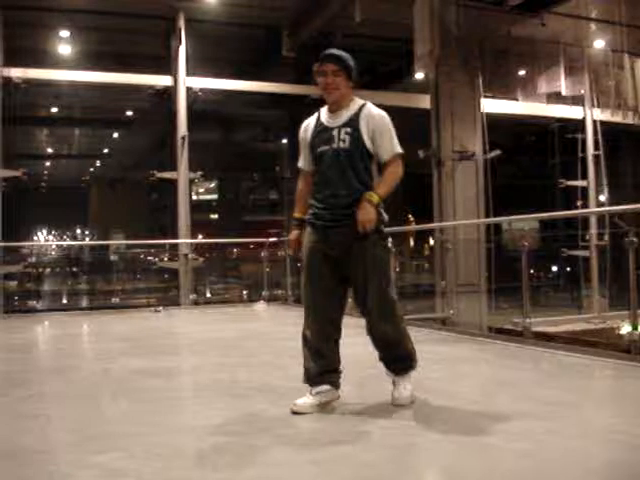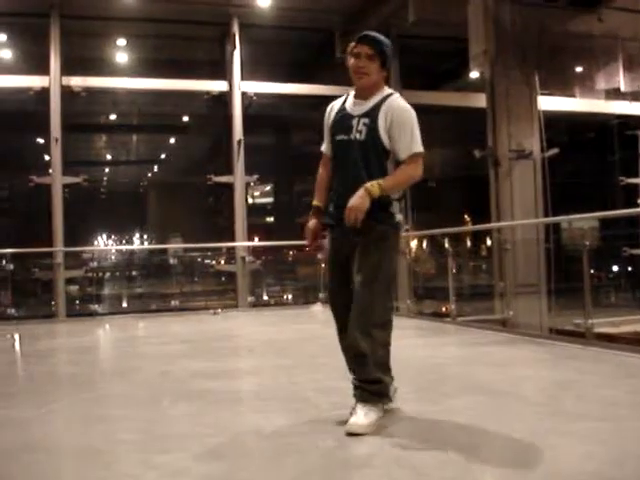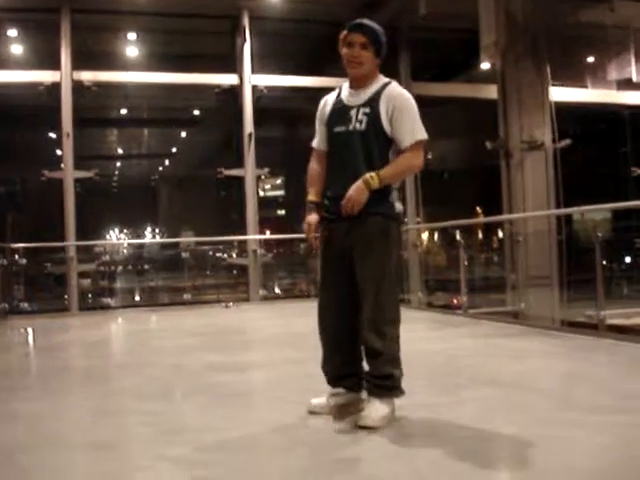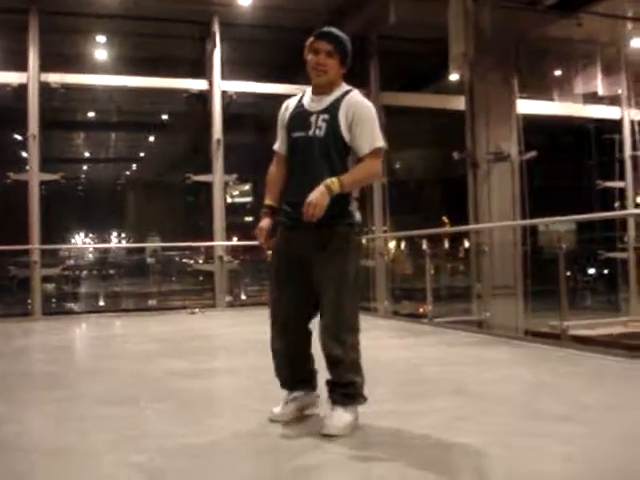
dt=0.7s
person 1, frame 1
left shoulder: (372, 117)
right shoulder: (309, 126)
left elbow: (394, 166)
left wrist: (371, 200)
right wrist: (298, 222)
left hip: (362, 226)
right hip: (320, 228)
left knee: (377, 303)
right knee: (318, 310)
left ankle: (401, 370)
right ankle: (323, 383)
person 1, frame 2
left shoulder: (396, 109)
right shoulder: (335, 110)
left elbow: (413, 167)
left wrist: (370, 191)
right wrist: (316, 212)
left hip: (378, 224)
right hip: (340, 224)
left knee: (369, 312)
right knee: (342, 309)
left ankle: (372, 397)
right ankle: (377, 385)
person 1, frame 3
left shoulder: (394, 97)
right shoulder: (329, 103)
left elbow: (415, 157)
left wrist: (368, 182)
right wrist: (313, 206)
left hip: (377, 217)
right hip: (335, 218)
left knee: (377, 308)
right knee: (333, 307)
left ankle: (382, 392)
right ankle: (346, 386)
person 1, frame 4
left shoulder: (355, 106)
right shoulder: (290, 108)
left elbow: (373, 165)
left wrist: (329, 188)
right wrist: (269, 211)
left hip: (335, 226)
right hip: (290, 226)
left knee: (338, 317)
right knee: (286, 314)
left ankle: (346, 400)
right ankle: (299, 389)
